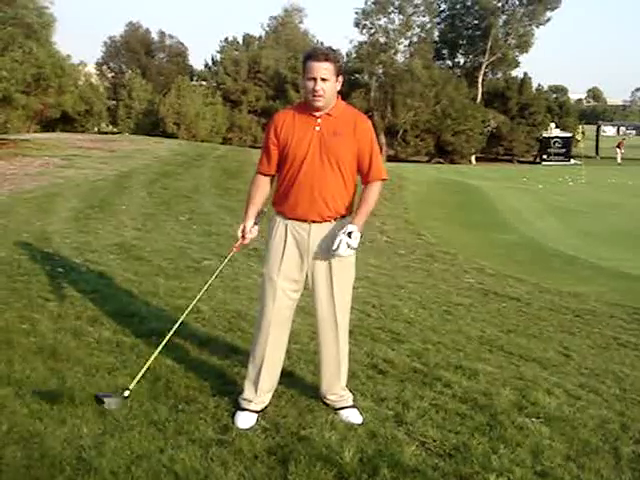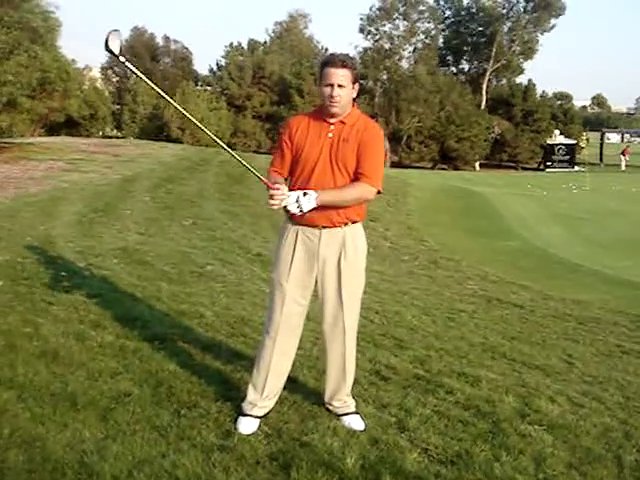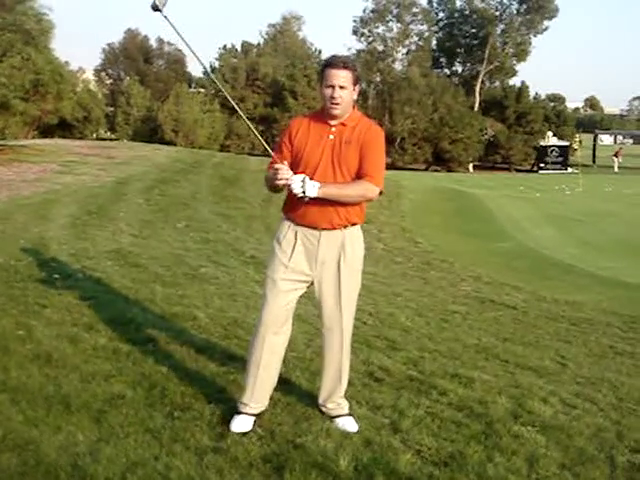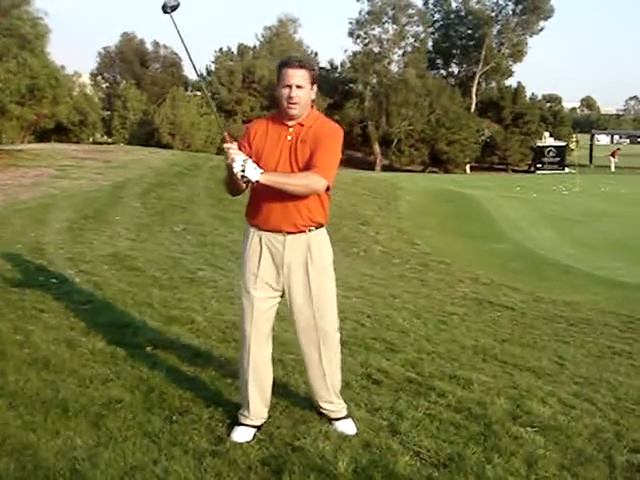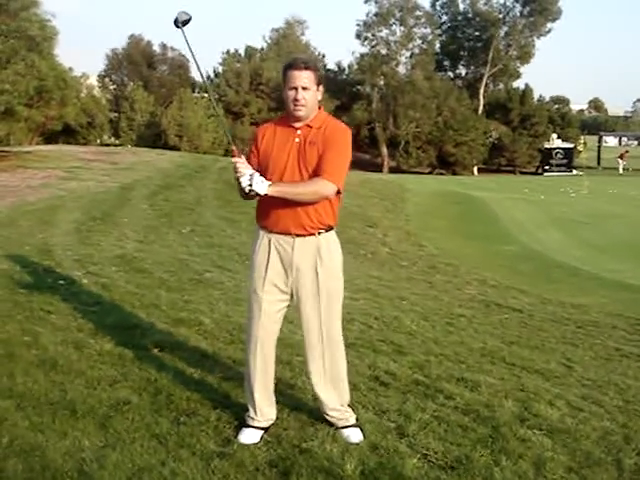
dt=0.5s
person 1, frame 1
left shoulder: (357, 123)
right shoulder: (281, 120)
left elbow: (374, 179)
right elbow: (265, 173)
left wrist: (356, 224)
right wrist: (250, 216)
left hip: (335, 235)
right hip: (286, 230)
left knee: (334, 315)
right knee: (273, 313)
left ankle: (336, 392)
right ankle: (254, 397)
person 1, frame 2
left shoulder: (369, 130)
right shoulder: (296, 125)
left elbow: (367, 188)
right elbow: (277, 173)
left wrist: (313, 197)
right wrist: (277, 190)
left hip: (345, 238)
right hip: (298, 235)
left knee: (341, 322)
right knee: (282, 319)
left ankle: (339, 398)
right ankle: (258, 401)
person 1, frame 3
left shoulder: (370, 132)
right shoulder: (297, 127)
left elbow: (370, 188)
right elbow: (271, 184)
left wrist: (314, 188)
right wrist: (278, 179)
left hip: (342, 240)
right hip: (295, 235)
left knee: (338, 324)
right knee: (272, 317)
left ankle: (333, 401)
right ankle: (251, 403)
person 1, frame 4
left shoulder: (329, 131)
right shoulder: (256, 129)
left elbow: (316, 182)
right elbow: (234, 189)
left wrist: (260, 174)
right wrist: (234, 169)
left hip: (309, 242)
right hip: (261, 240)
left knee: (321, 326)
right knee: (254, 327)
left ankle: (331, 403)
right ankle: (252, 412)
person 1, frame 5
left shoulder: (336, 132)
right shoulder: (264, 132)
left elbow: (326, 187)
right elbow: (247, 192)
left wrist: (267, 186)
right wrist: (244, 179)
left hip: (318, 245)
right hip: (271, 243)
left knee: (326, 331)
right knee: (261, 329)
left ankle: (339, 411)
right ankle: (259, 414)
